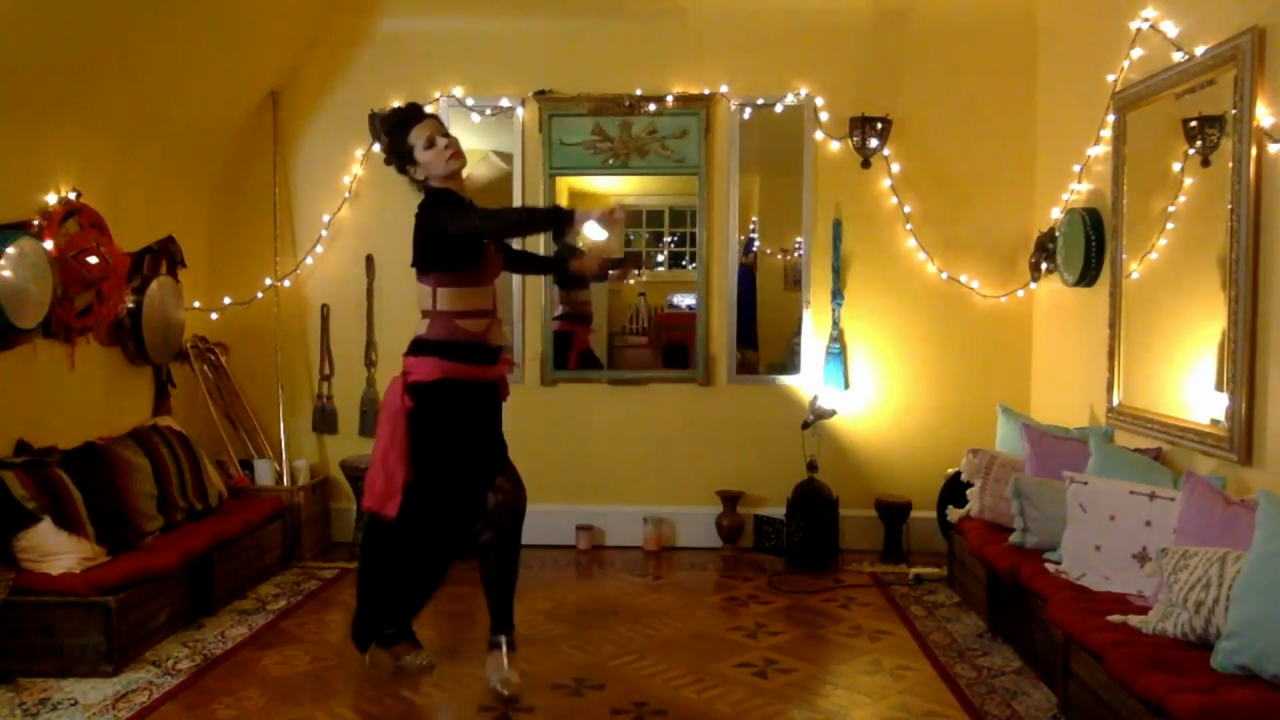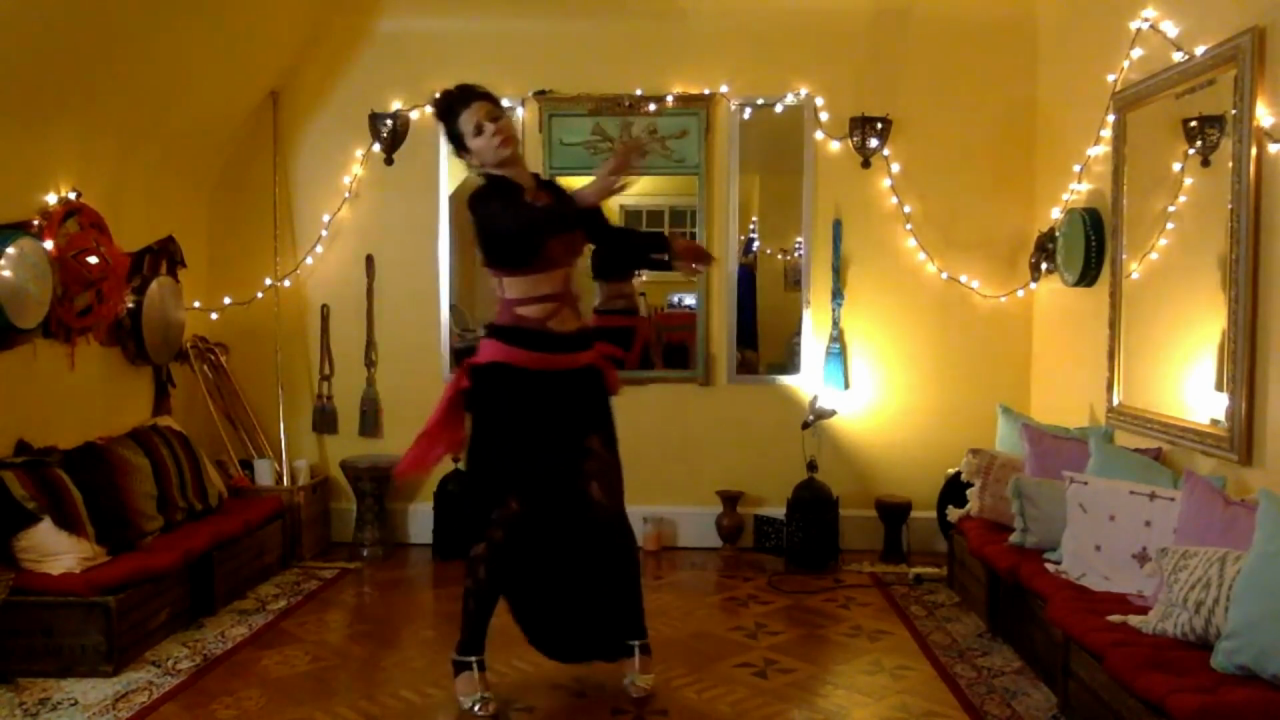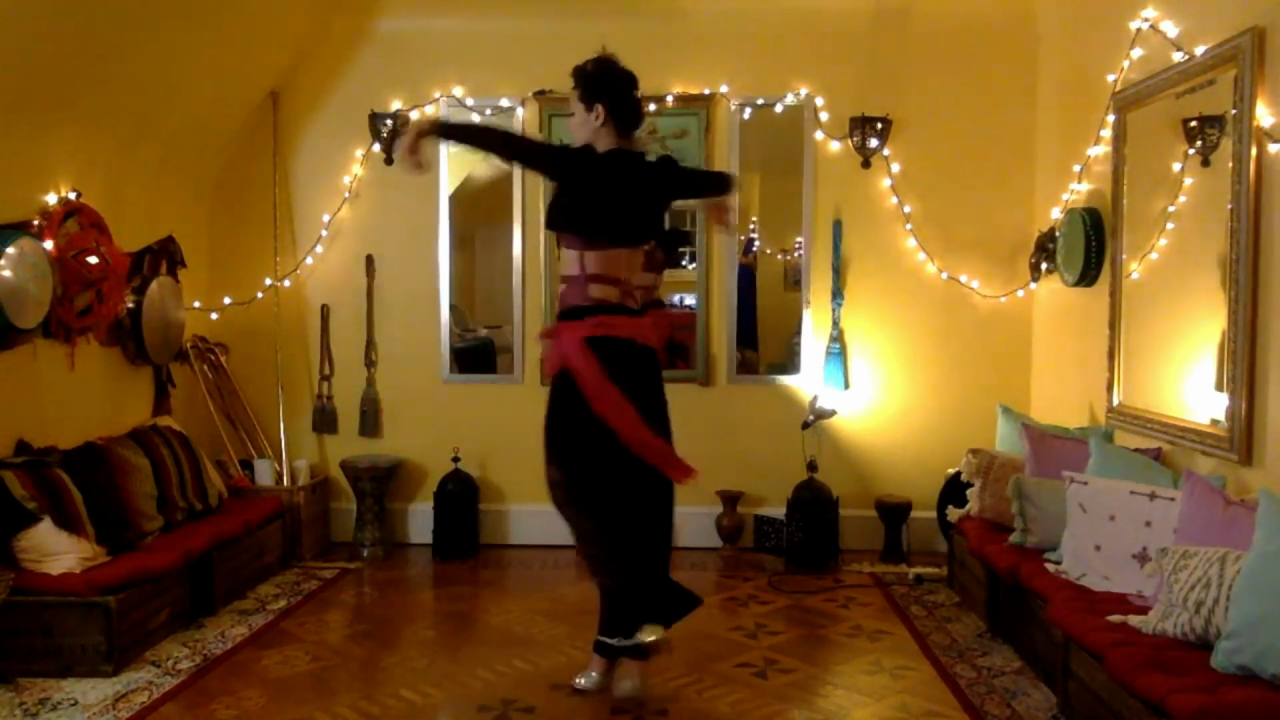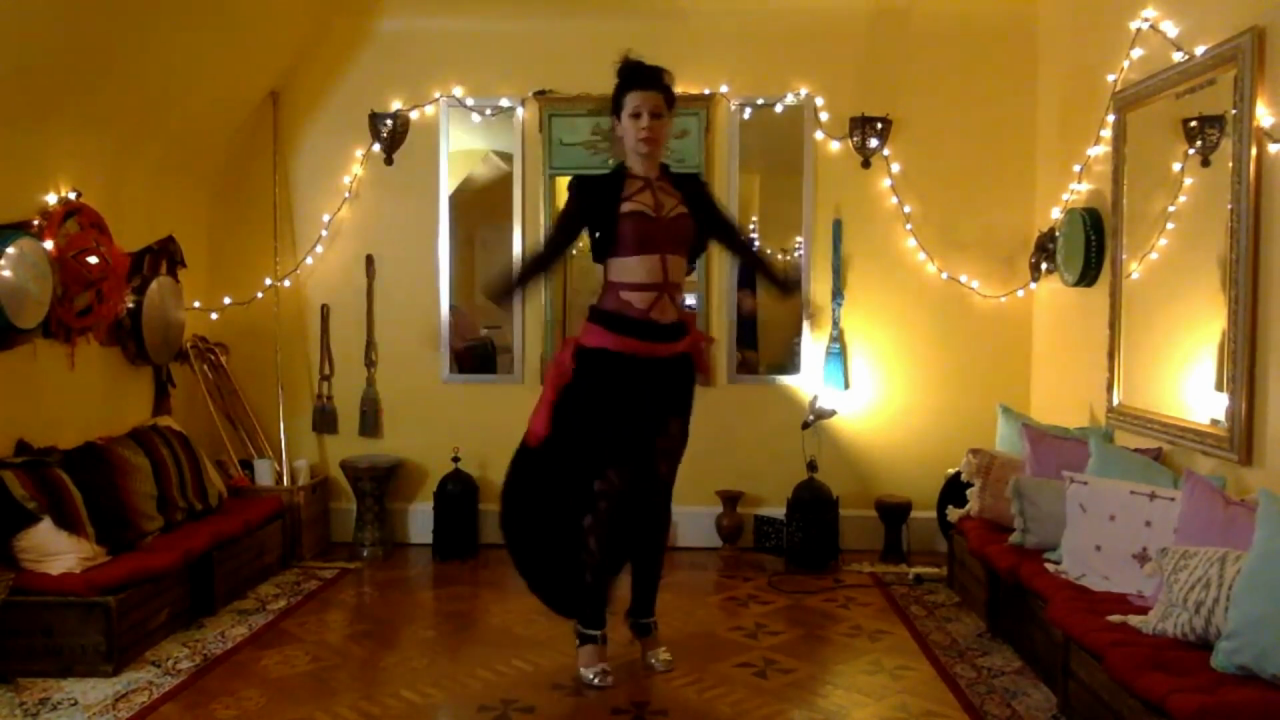
dt=0.7s
person 1, frame 1
left shoulder: (464, 214)
right shoulder: (438, 210)
left elbow: (508, 256)
right elbow: (502, 223)
left wrist: (570, 264)
right wrist: (571, 216)
left hip: (473, 375)
right hip: (444, 377)
left knee: (445, 510)
right knee: (501, 499)
left ankle: (389, 631)
right ankle: (499, 640)
person 1, frame 2
left shoulder: (553, 194)
right shoulder: (492, 201)
left elbow: (614, 238)
right elbow: (528, 235)
left wrist: (674, 244)
right wrist: (595, 193)
left hip: (575, 369)
right hip: (512, 370)
left knee: (602, 512)
right knee: (509, 518)
left ankle: (633, 646)
right ankle: (467, 659)
person 1, frame 3
left shoulder: (595, 171)
right shoulder: (656, 175)
left elbow: (518, 147)
right elbow: (716, 181)
left wrist: (438, 126)
right wrist: (718, 193)
left hip: (596, 345)
right hip: (630, 340)
left knee: (582, 492)
right knee: (621, 489)
left ankle: (626, 636)
right ankle: (637, 623)
person 1, frame 4
left shoulder: (690, 191)
right shoulder: (595, 191)
left elbow: (737, 240)
right elbow: (552, 251)
left wrist: (789, 293)
right wrist: (493, 300)
left hip: (671, 355)
right hip: (609, 351)
left knee: (655, 495)
right knee: (605, 493)
left ankle: (645, 623)
right ankle: (590, 634)
